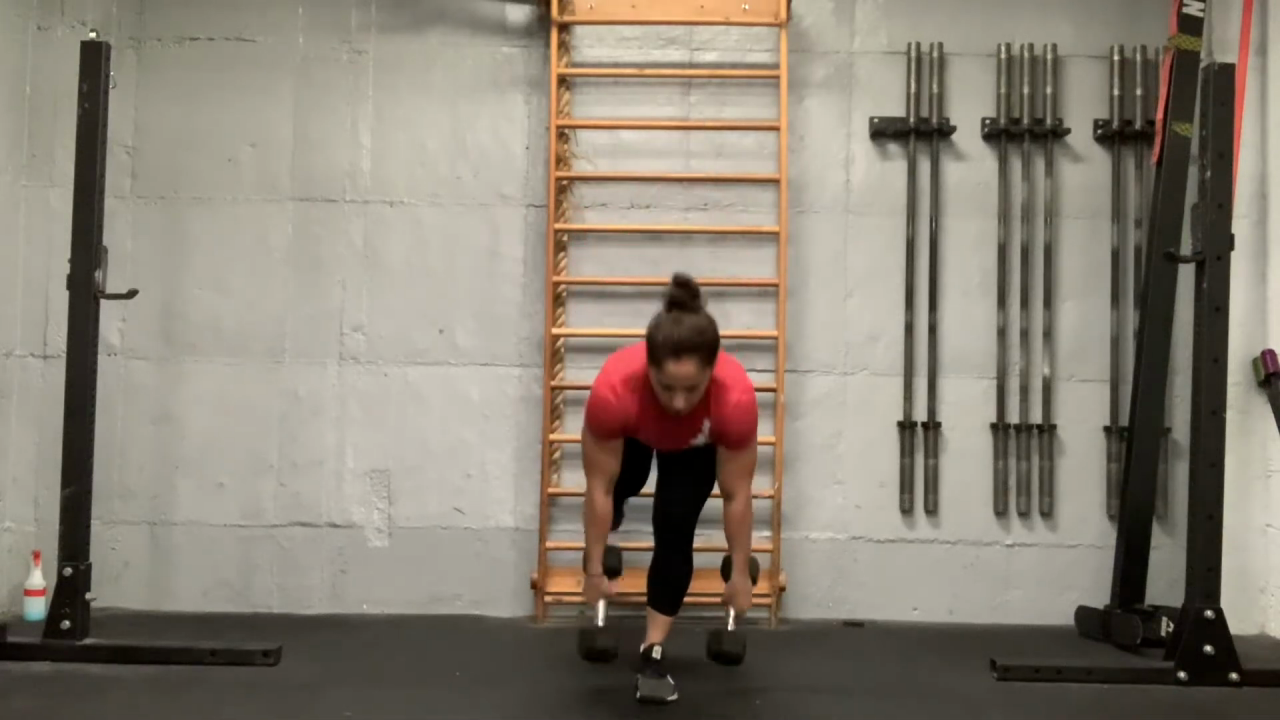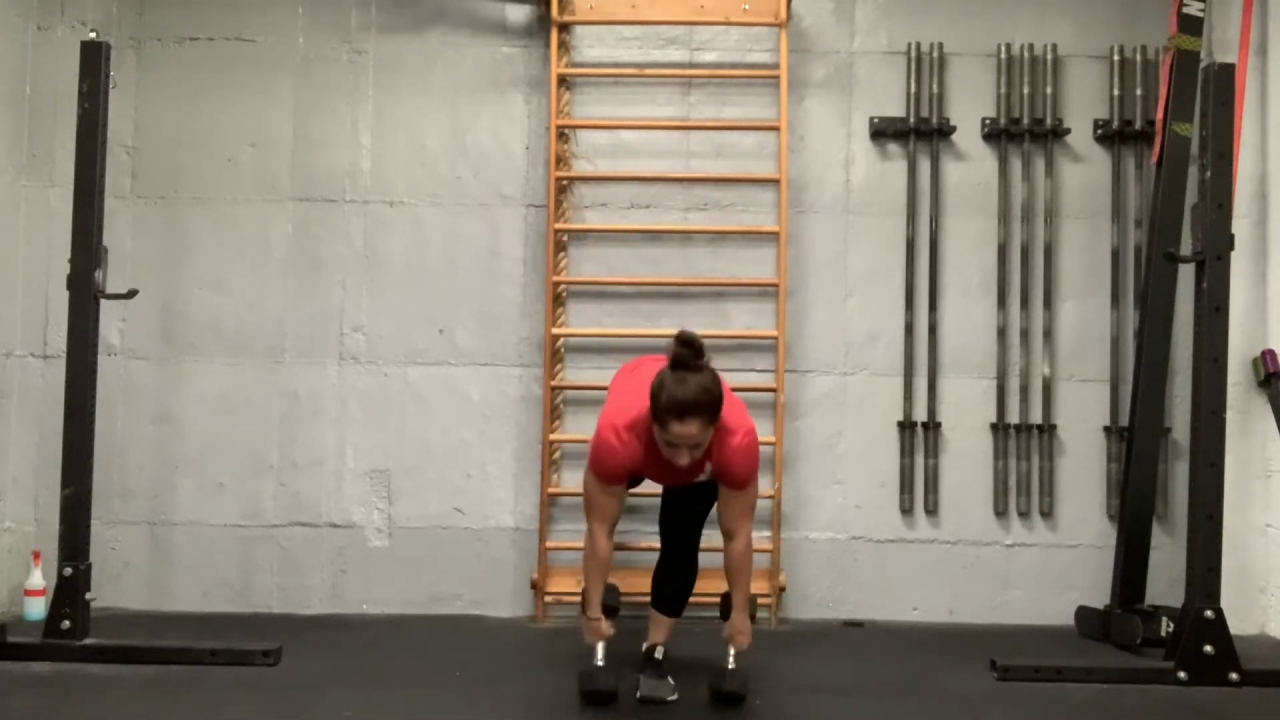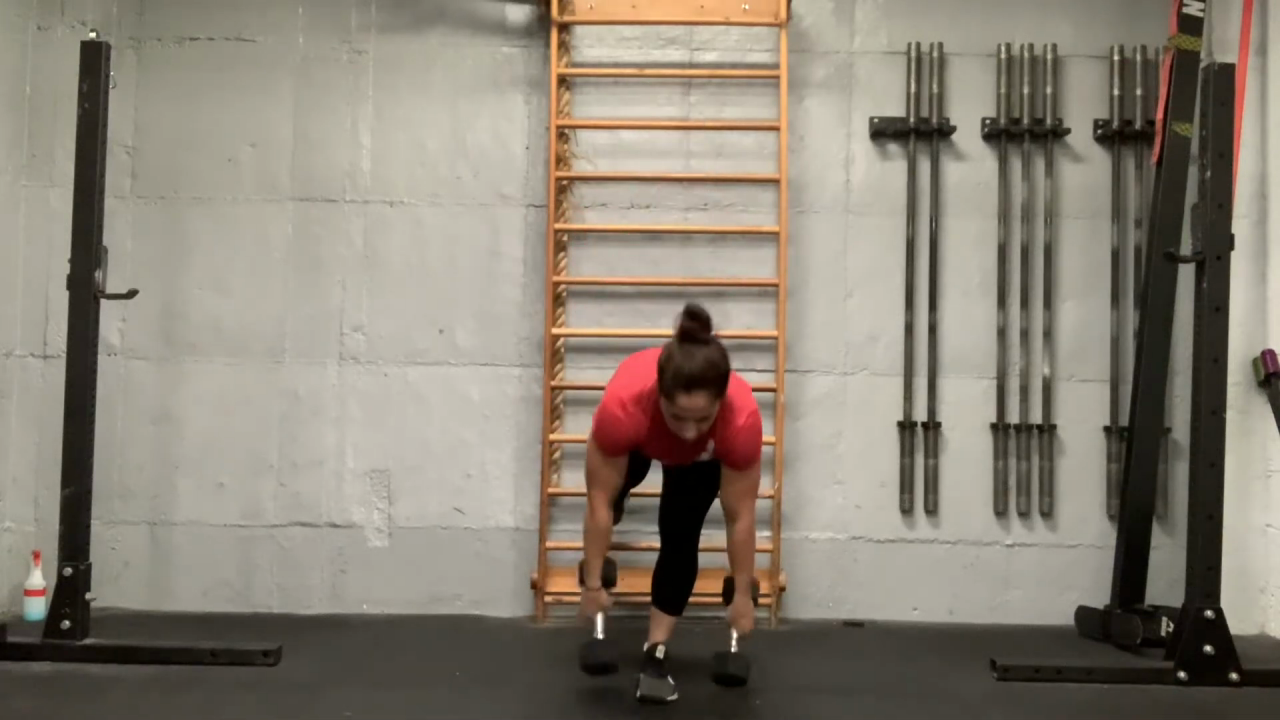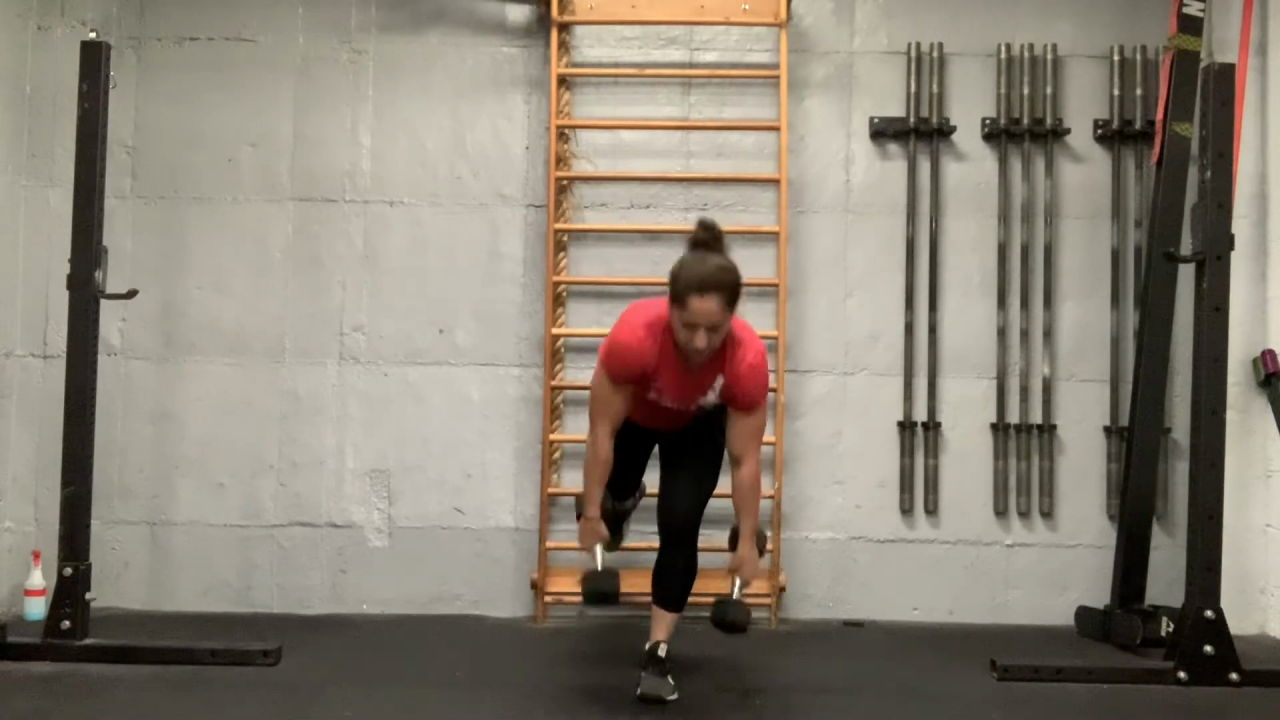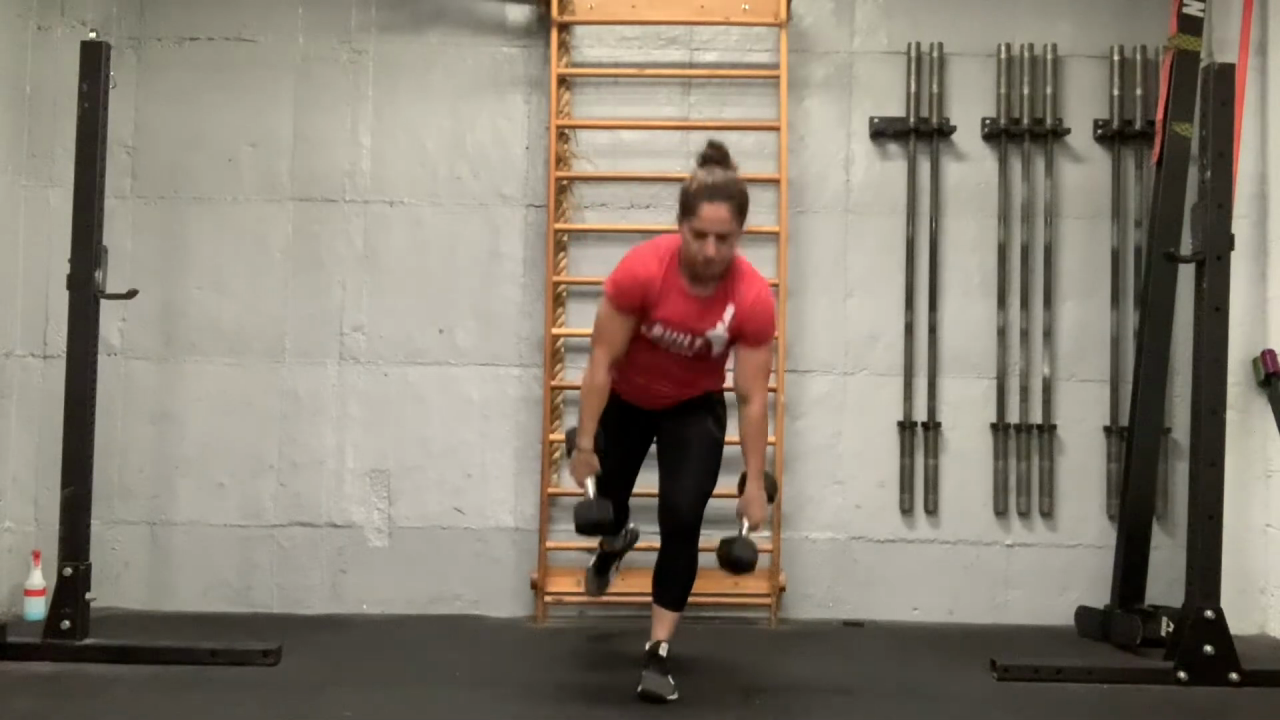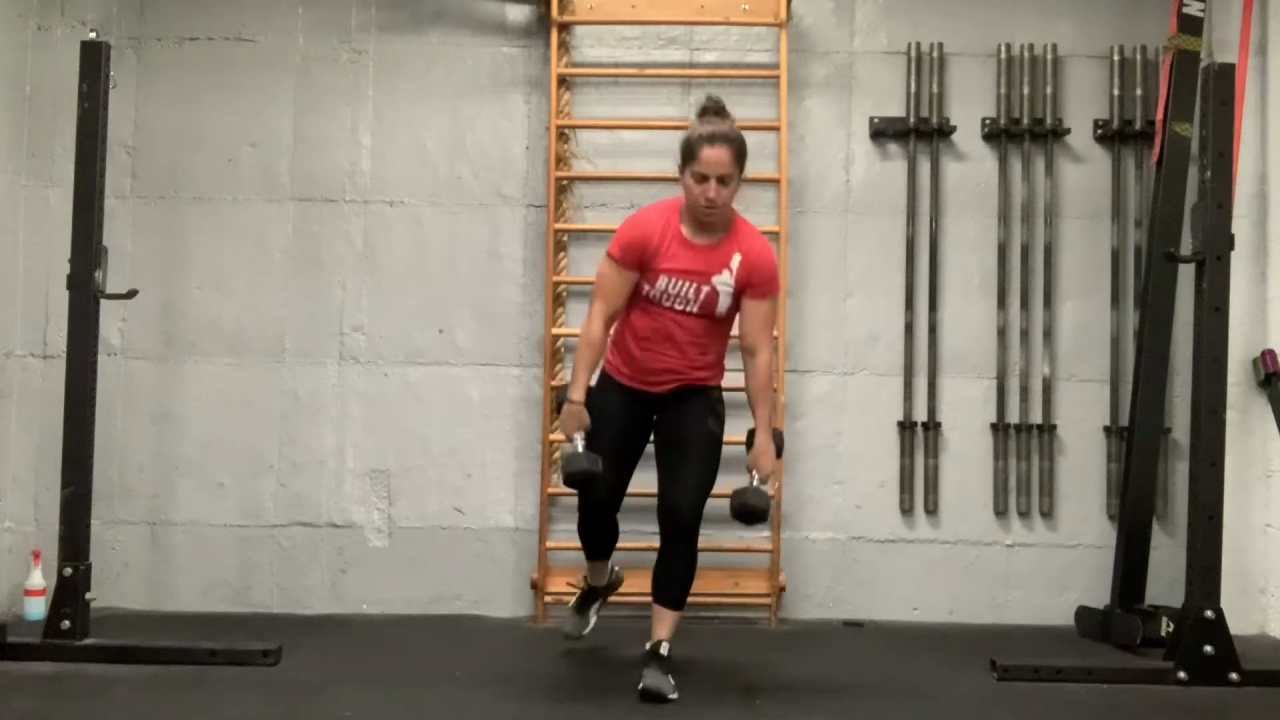
dt=0.2s
person 1, frame 1
left shoulder: (736, 398)
right shoulder: (613, 390)
left elbow: (736, 495)
right elbow: (599, 489)
left wrist: (739, 573)
right wrist: (594, 569)
right hip: (634, 433)
left knee: (675, 527)
right knee: (622, 490)
left ankle: (653, 652)
right ankle: (632, 485)
person 1, frame 2
left shoulder: (738, 439)
right shoulder: (617, 432)
left elbow: (736, 535)
right elbow: (600, 531)
left wrist: (739, 612)
right wrist: (593, 611)
left knee: (681, 535)
right knee: (616, 488)
left ankle: (655, 652)
person 1, frame 3
left shoulder: (742, 419)
right shoulder: (623, 405)
left elbow: (740, 517)
right elbow: (599, 502)
left wrist: (742, 593)
right wrist: (593, 583)
left knee: (680, 534)
right knee: (616, 489)
left ankle: (656, 652)
person 1, frame 4
left shoulder: (749, 359)
right shoulder: (633, 335)
left elbow: (744, 460)
right elbow: (601, 434)
left wrist: (746, 543)
right wrist: (592, 514)
left hip: (699, 429)
right hip: (635, 417)
left knee: (680, 528)
right knee: (612, 497)
left ankle: (657, 651)
right ankle: (623, 501)
person 1, frame 5
left shoulder: (754, 297)
right shoulder: (641, 267)
left elbow: (752, 398)
right elbow: (601, 362)
left wrist: (754, 486)
right wrist: (585, 444)
left hip: (696, 407)
right hip: (628, 400)
left knee: (681, 522)
right knee: (605, 497)
left ankle: (657, 650)
right ankle: (616, 538)
person 1, frame 6
left shoulder: (756, 254)
right shoulder: (642, 230)
left elbow: (758, 351)
right elbow: (600, 319)
left wrist: (763, 436)
right wrist: (577, 395)
left hip: (695, 397)
right hip: (623, 387)
left knee: (681, 521)
right knee: (594, 500)
left ankle: (658, 651)
right ankle: (598, 579)
